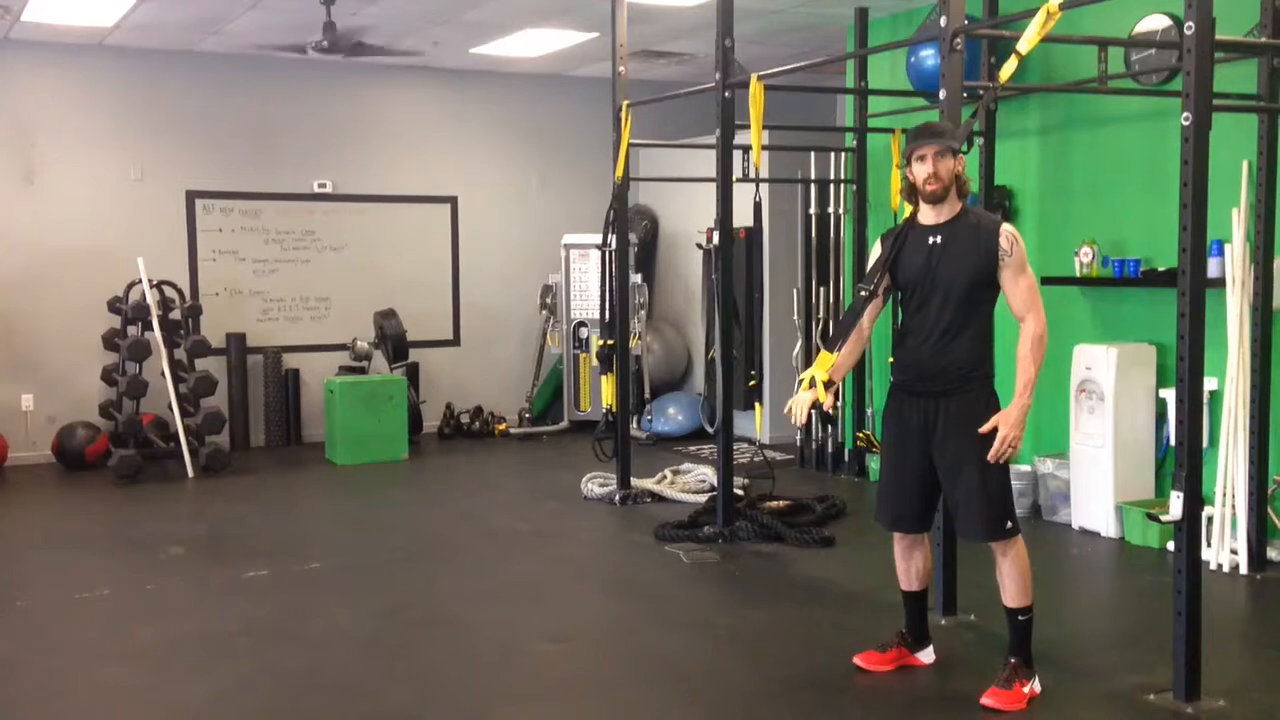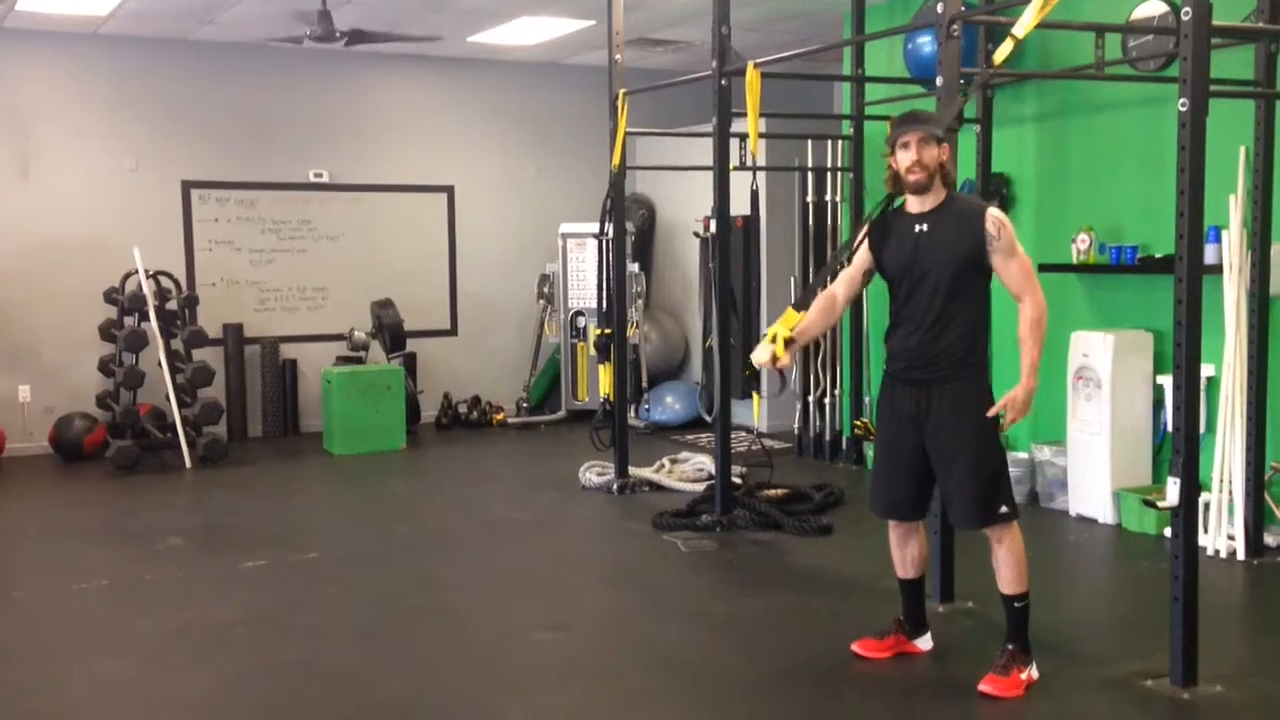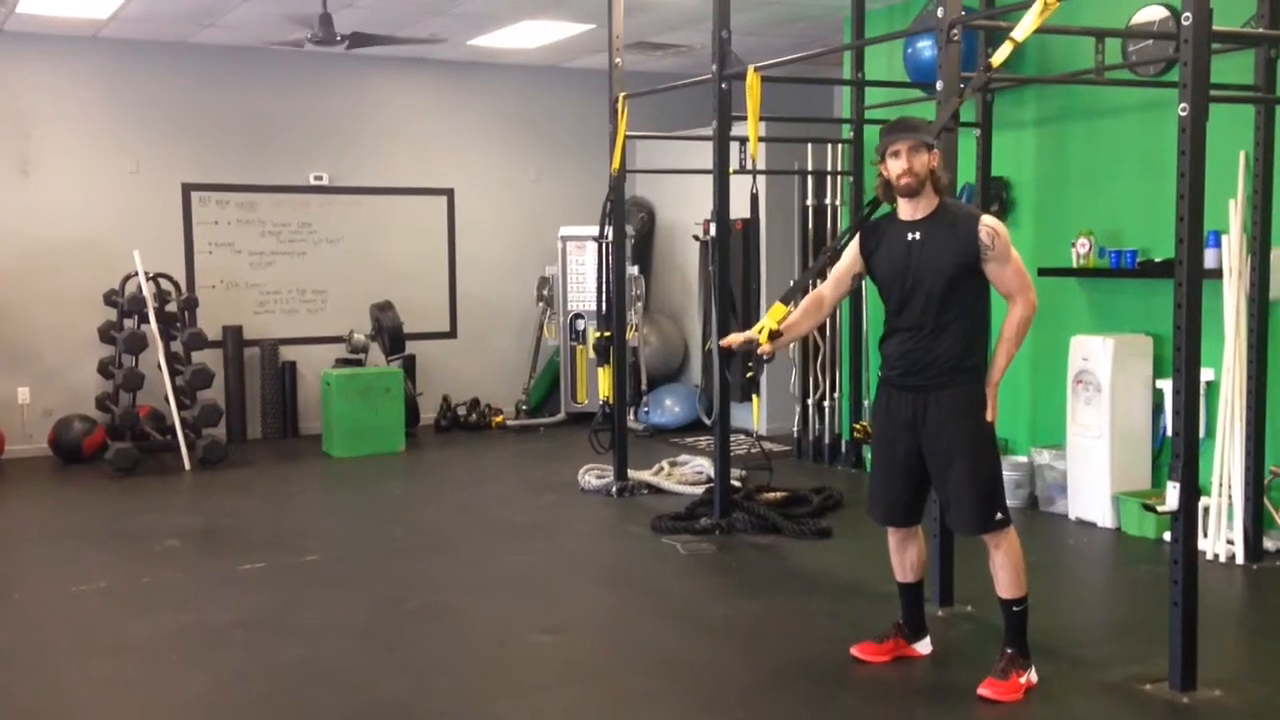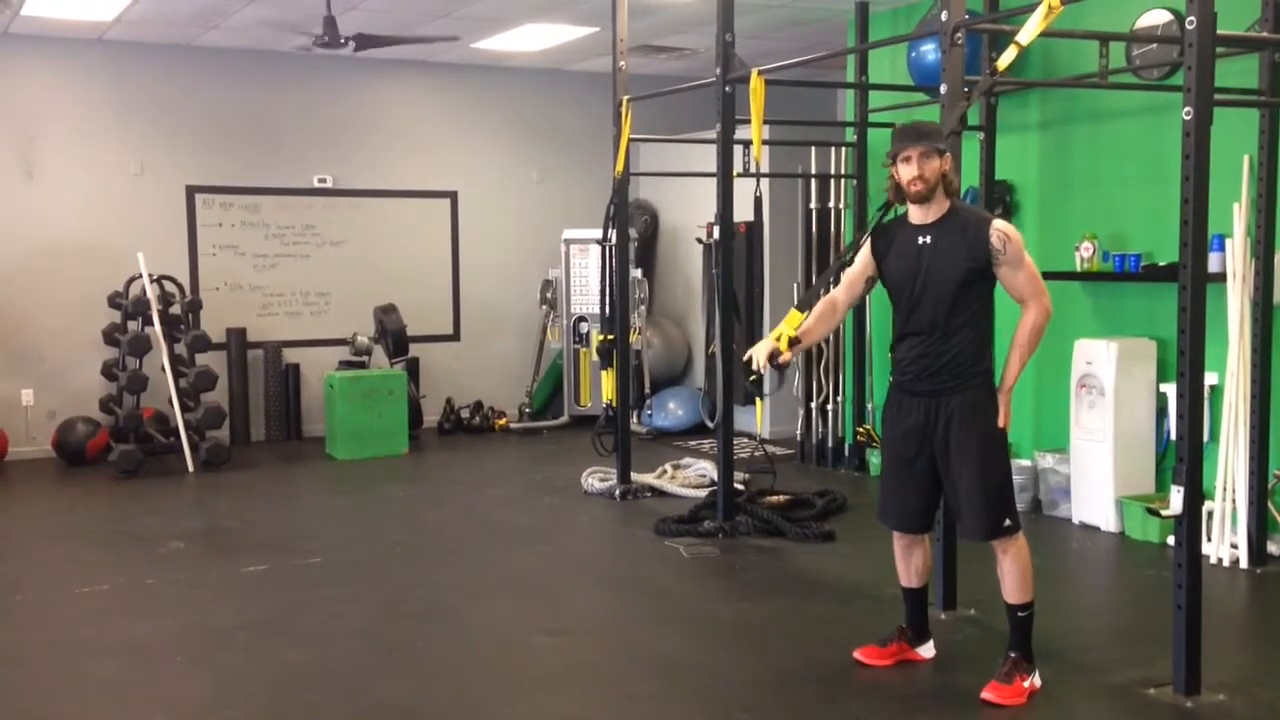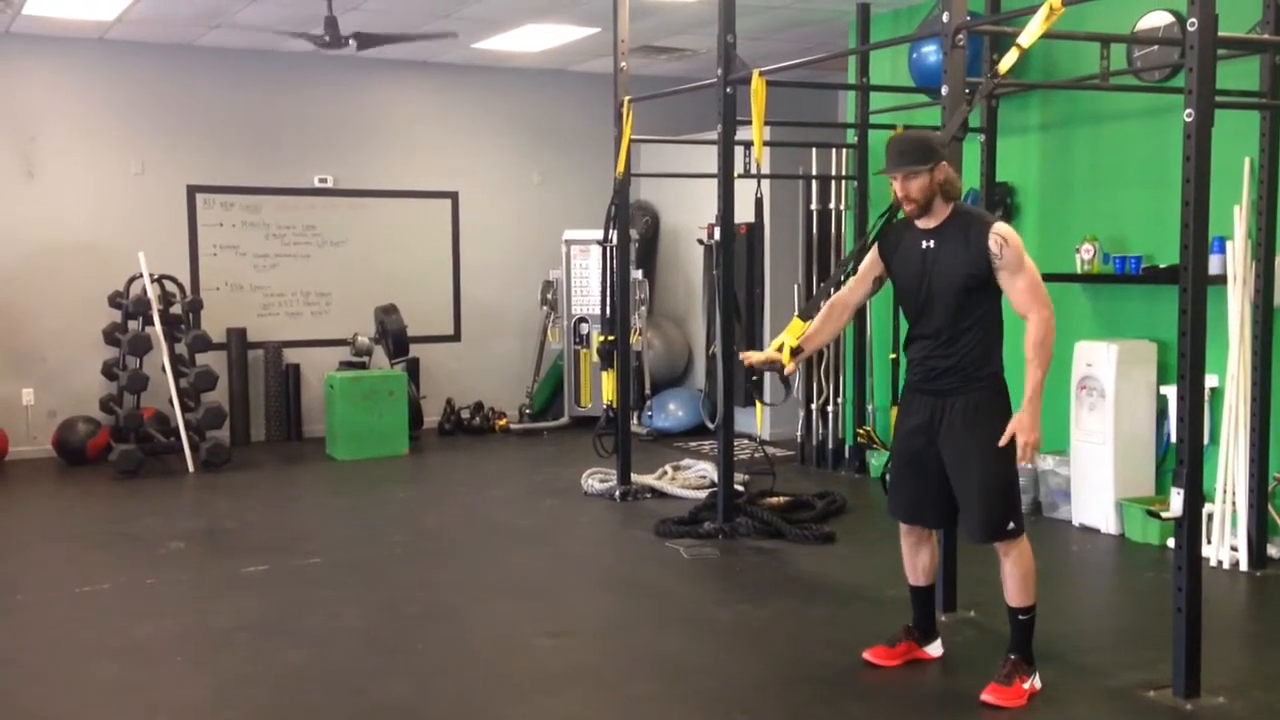
dt=0.5s
person 1, frame 1
left shoulder: (995, 236)
right shoulder: (894, 243)
left elbow: (1032, 319)
right elbow: (862, 319)
left wrist: (1019, 404)
right wrist: (823, 380)
left hip: (969, 404)
right hip: (906, 402)
left knee: (1000, 532)
right knee: (905, 526)
left ankle: (1021, 664)
right ankle: (916, 639)
person 1, frame 2
left shoulder: (983, 221)
right shoulder: (880, 231)
left elbow: (1030, 298)
right elbow: (837, 295)
left wrist: (1026, 383)
right wrist: (786, 341)
left hip: (961, 391)
right hip: (900, 390)
left knee: (995, 517)
right knee: (899, 513)
left ankle: (1018, 651)
right ankle: (913, 627)
person 1, frame 3
left shoulder: (976, 229)
right shoulder: (871, 237)
left elbow: (1023, 300)
right elbow: (825, 296)
left wrist: (991, 380)
right wrist: (771, 337)
left hip: (958, 397)
right hip: (895, 396)
left knee: (991, 523)
right knee: (898, 519)
left ankle: (1017, 655)
right ankle: (913, 631)
person 1, frame 4
left shoulder: (988, 233)
right shoulder: (883, 239)
left elbow: (1037, 305)
right elbow: (839, 299)
left wrist: (1005, 386)
right wrist: (789, 342)
left hip: (969, 403)
right hip: (906, 401)
left knee: (1001, 531)
right knee: (905, 524)
left ankle: (1022, 660)
right ankle: (916, 635)
person 1, frame 5
left shoulder: (990, 236)
right shoulder: (891, 241)
left elbow: (1040, 317)
right elbow: (846, 301)
left wrist: (1030, 406)
right wrist: (793, 351)
left hip: (977, 403)
right hip: (918, 399)
left knee: (1005, 532)
right knee: (912, 521)
left ankle: (1022, 663)
right ankle: (922, 634)
